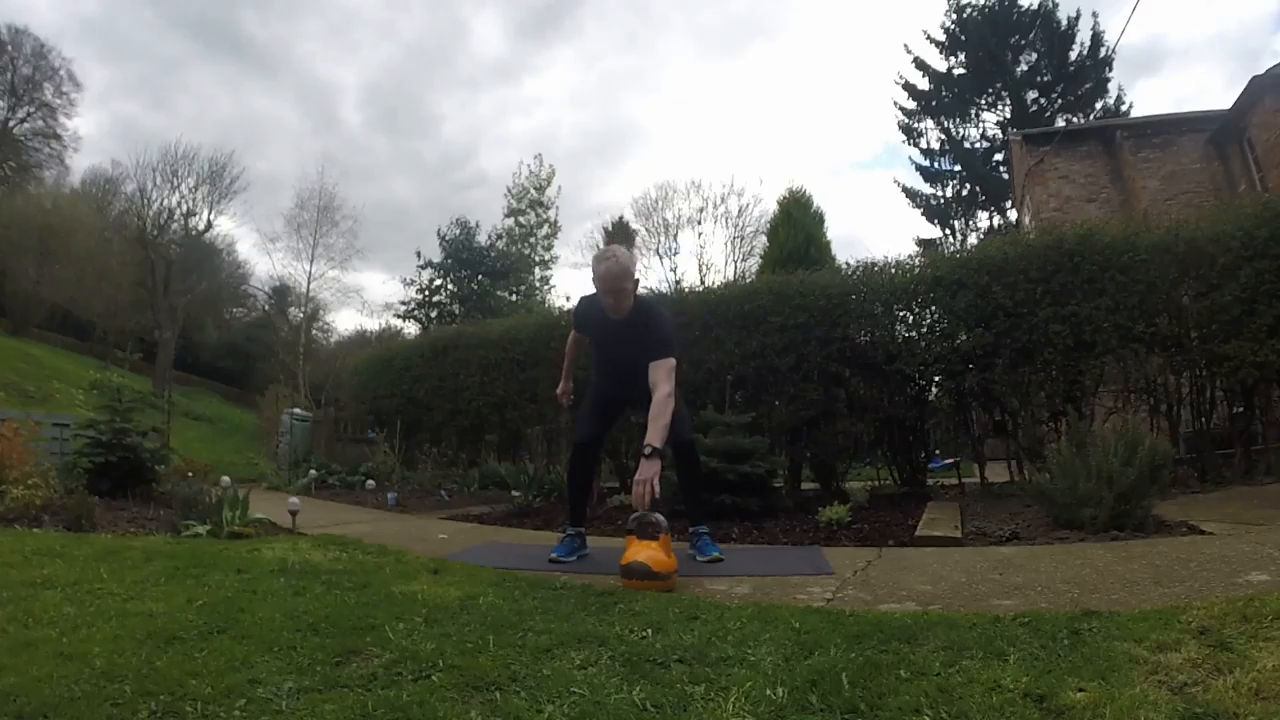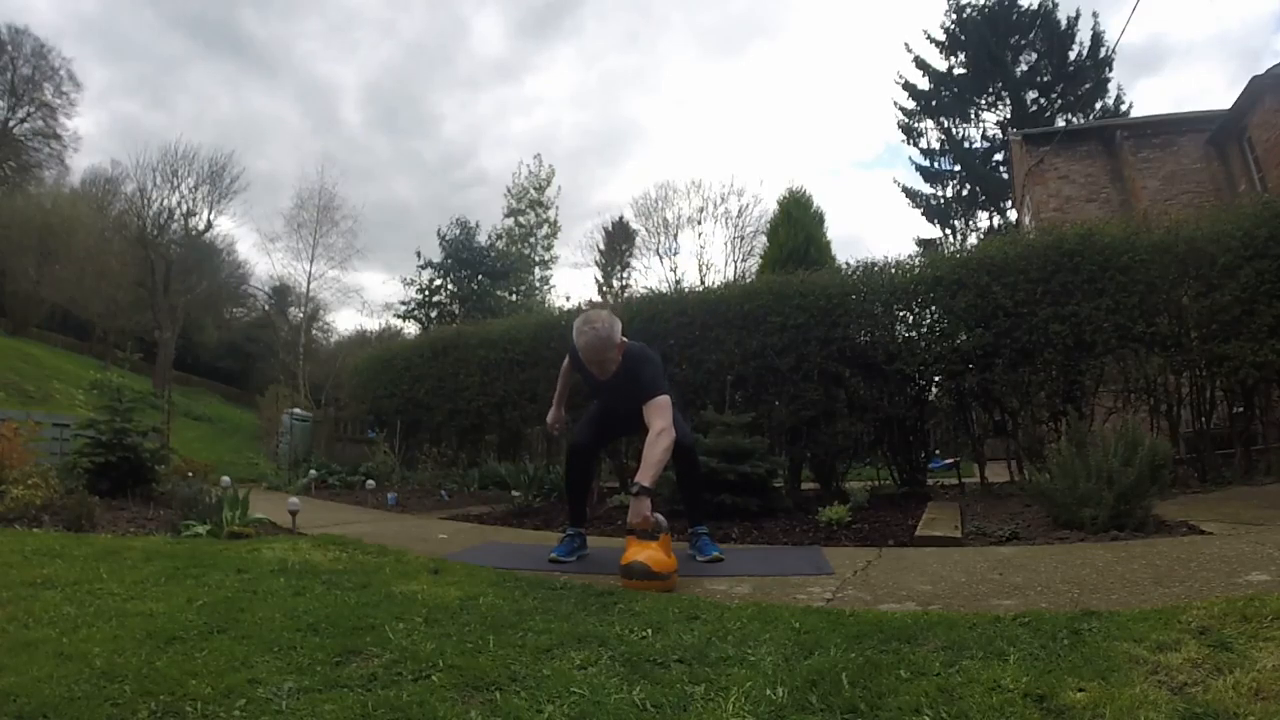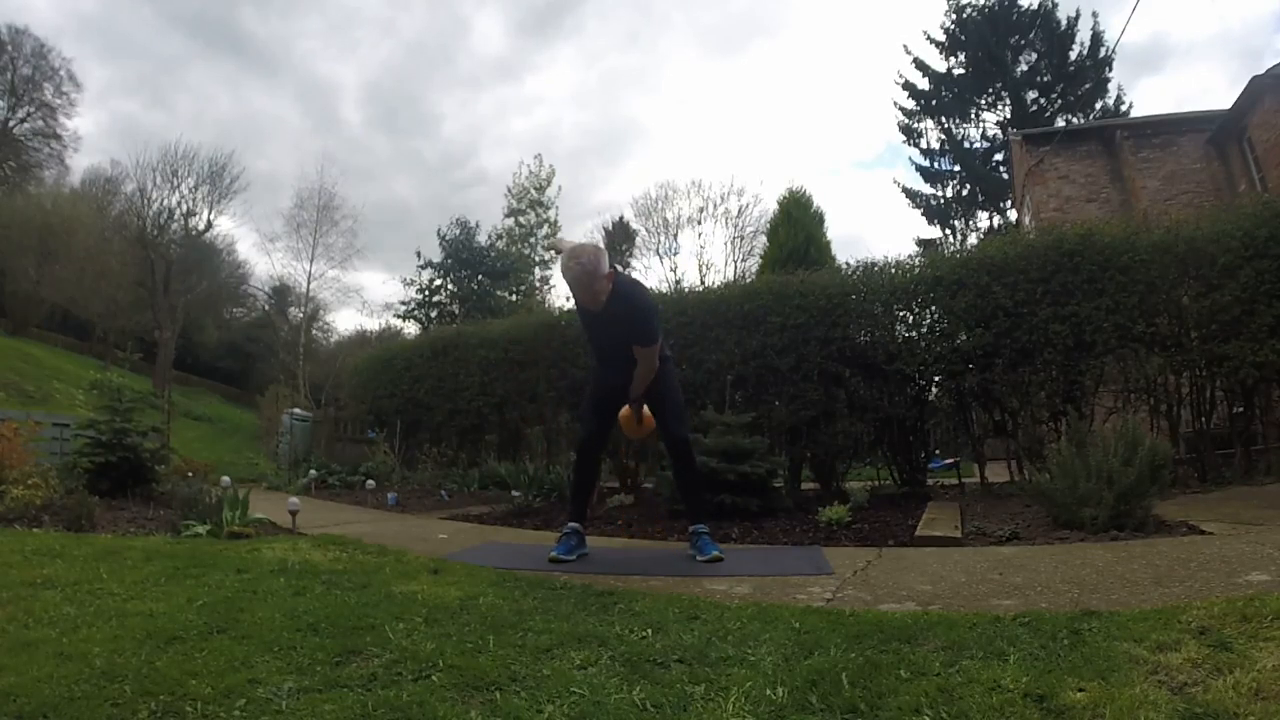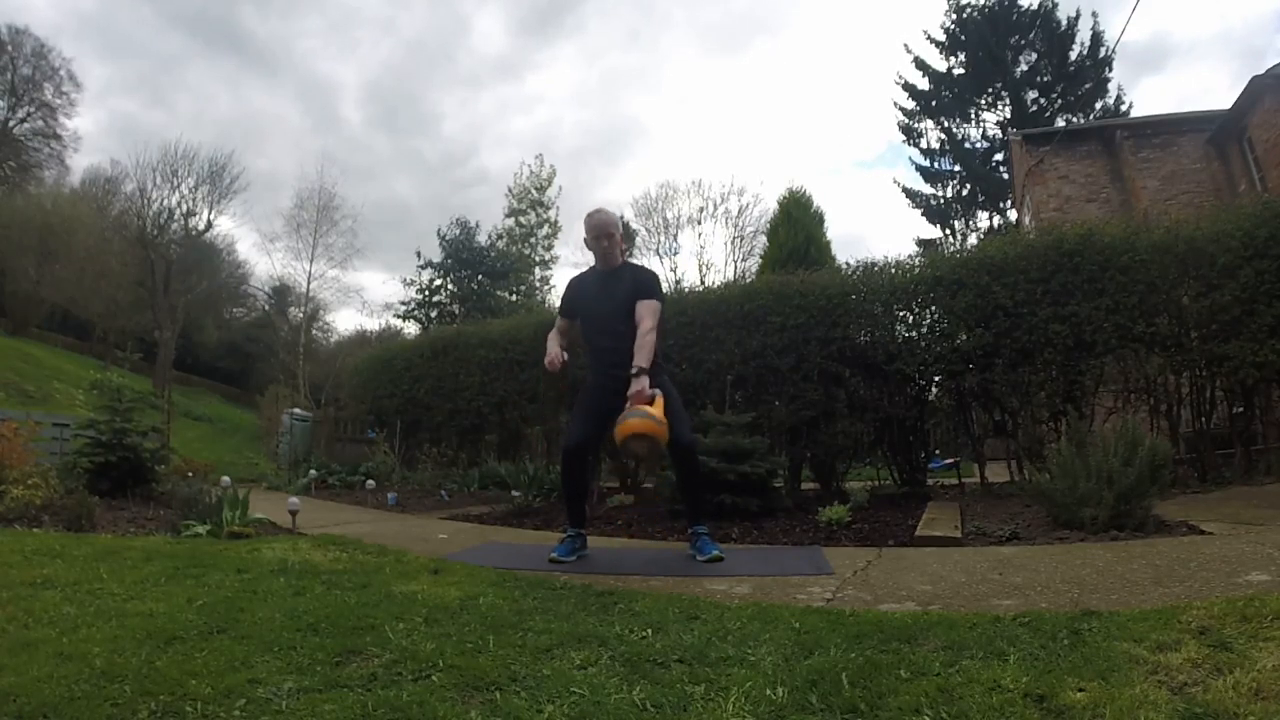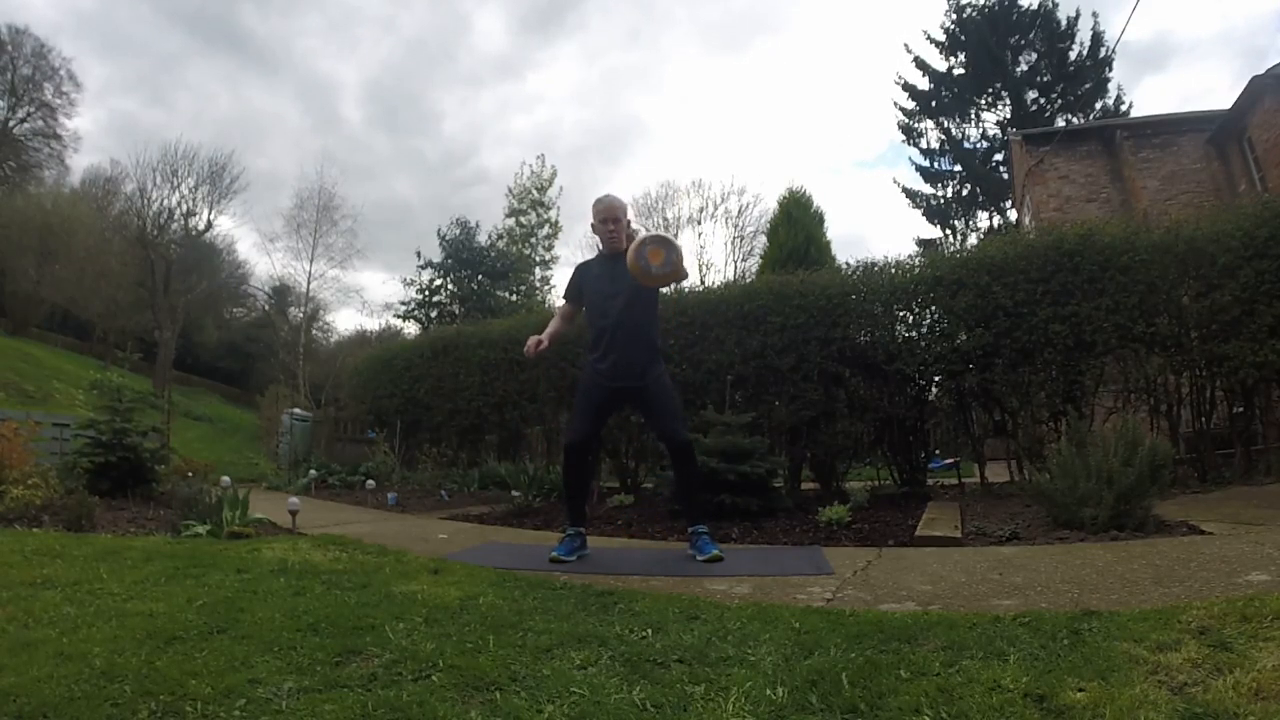
dt=0.7s
person 1, frame 1
left shoulder: (654, 319)
right shoulder: (587, 310)
left elbow: (663, 390)
right elbow: (576, 339)
left wrist: (650, 455)
right wrist: (566, 378)
left hip: (650, 383)
right hip: (607, 388)
left knee: (683, 442)
right knee: (582, 443)
left ankle: (698, 533)
right ankle: (575, 534)
person 1, frame 2
left shoulder: (644, 362)
right shoulder: (581, 352)
left elbow: (663, 430)
left wrist: (641, 491)
right wrist: (557, 407)
left hip: (650, 406)
right hip: (608, 410)
left knee: (683, 446)
right knee: (578, 447)
left ankle: (699, 533)
right ankle: (575, 534)
person 1, frame 3
left shoulder: (636, 300)
right shoulder: (582, 275)
left elbow: (648, 364)
right elbow: (576, 250)
left wrist: (635, 401)
right wrist: (564, 250)
left hip: (651, 368)
right hip: (608, 372)
left knee: (678, 440)
right knee: (588, 442)
left ankle: (699, 532)
right ankle: (574, 532)
person 1, frame 4
left shoulder: (643, 279)
right shoulder: (578, 287)
left elbow: (647, 328)
right elbow: (559, 331)
left wrist: (641, 374)
right wrist: (553, 349)
left hip: (646, 379)
right hip: (600, 385)
left knee: (684, 444)
right knee: (573, 449)
left ankle: (698, 532)
right ankle: (576, 534)
person 1, frame 5
right shoulder: (585, 272)
right elbow: (566, 313)
right wrist: (544, 336)
left hip: (646, 371)
right hip: (601, 374)
left knee: (680, 443)
right knee: (575, 446)
left ankle: (697, 531)
right ankle: (575, 533)
